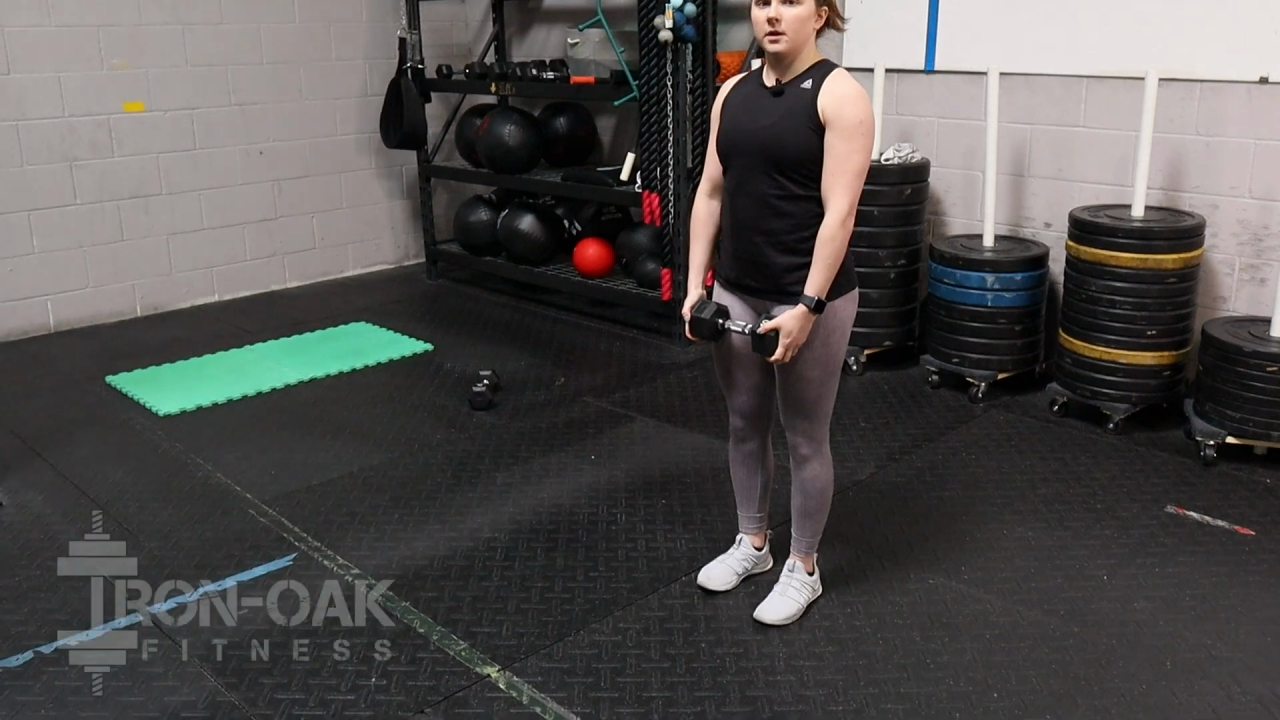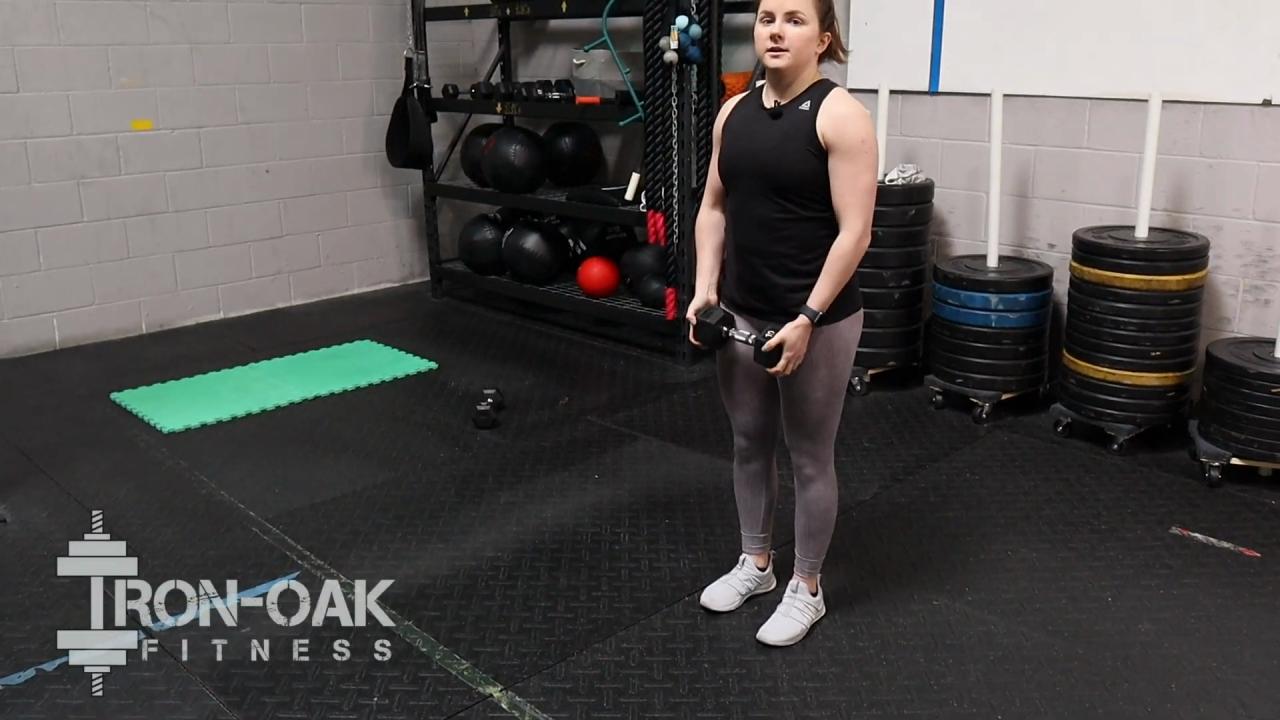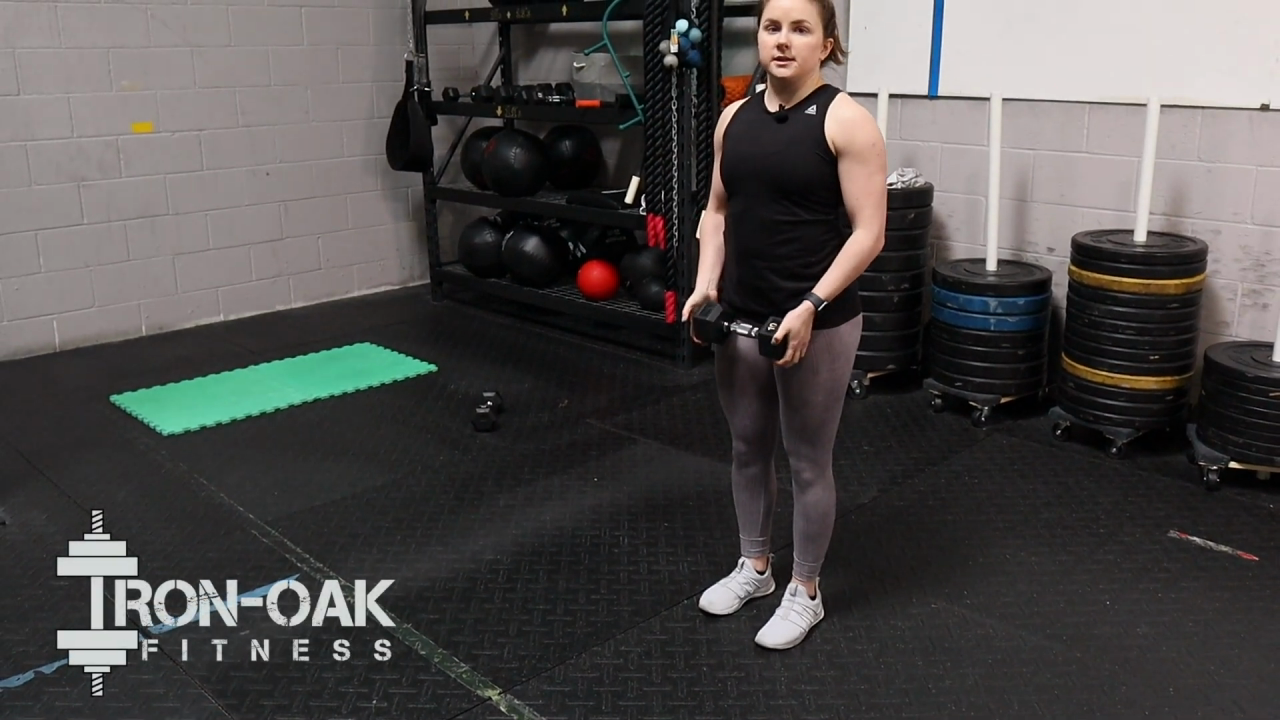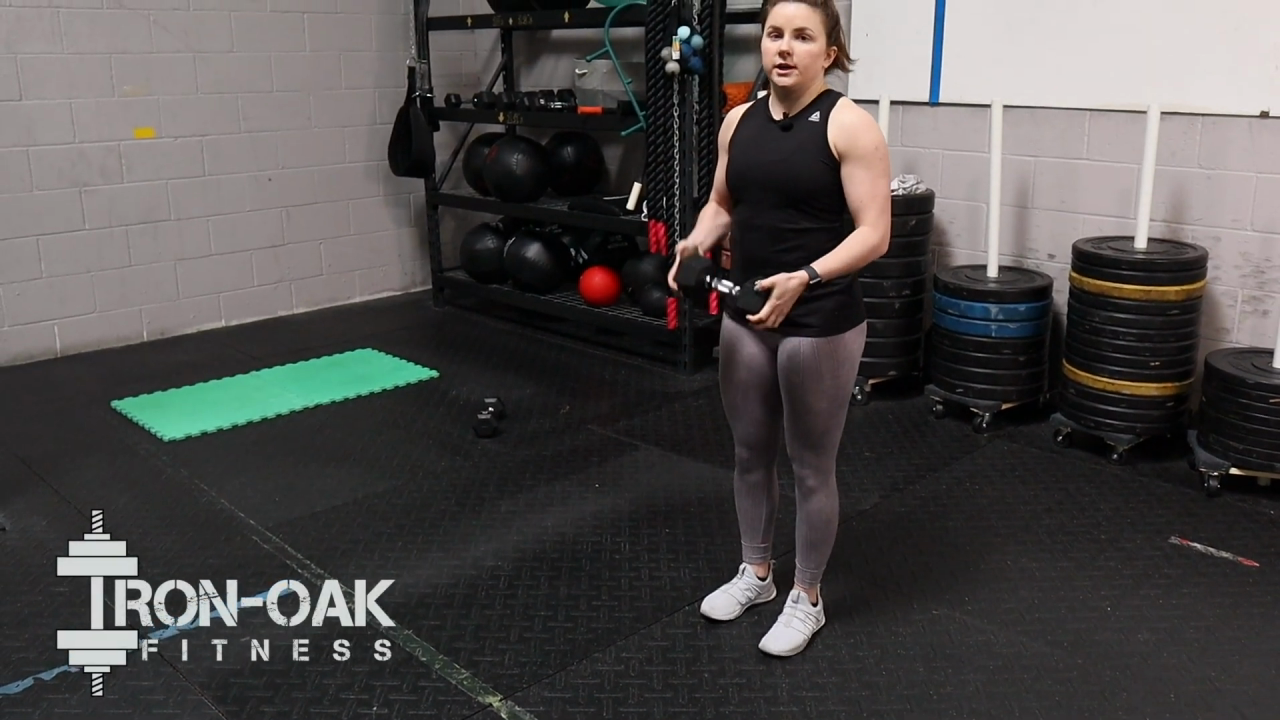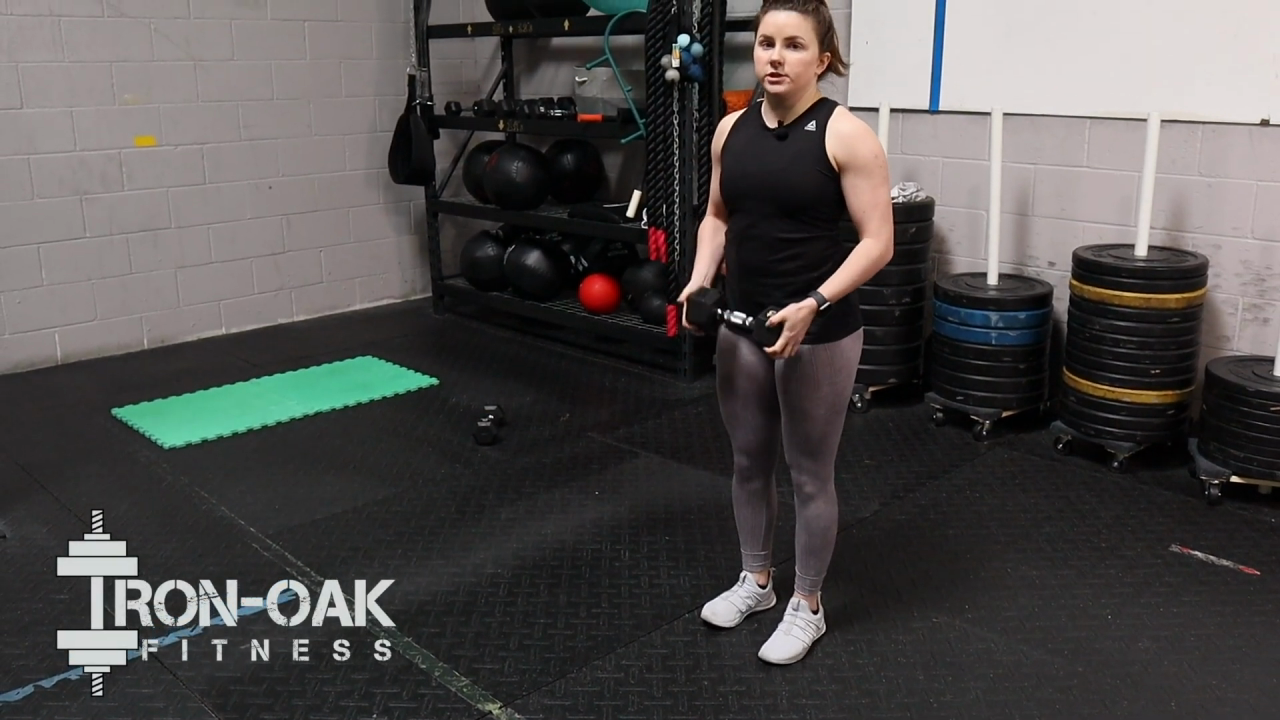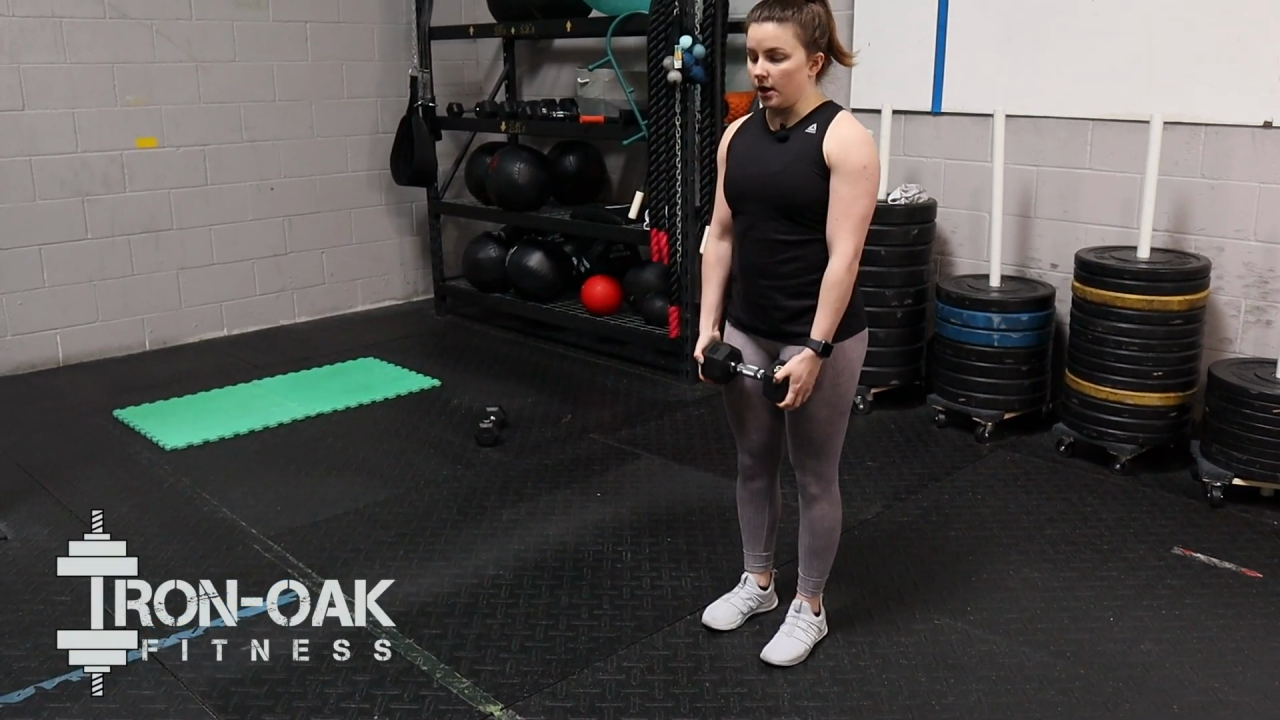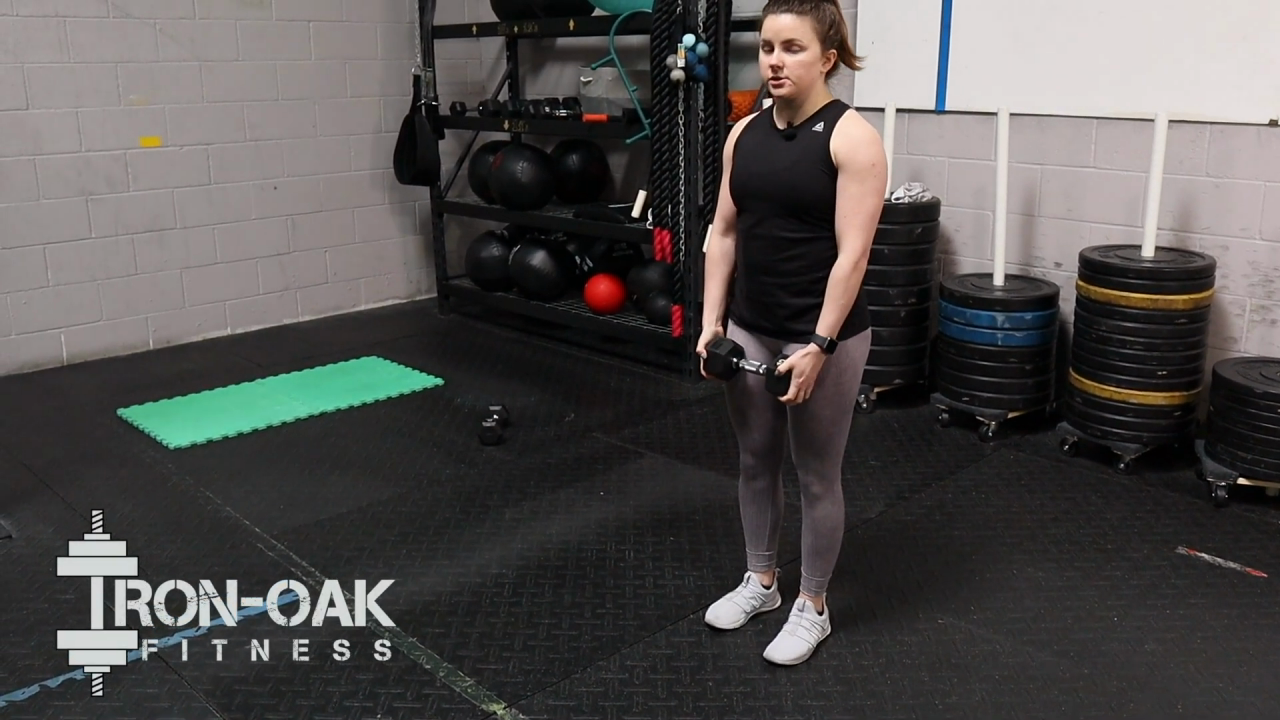
dt=0.5s
person 1, frame 1
left shoulder: (840, 94)
right shoulder: (733, 92)
left elbow: (839, 211)
right elbow: (710, 193)
left wrist: (807, 306)
right wrist: (696, 280)
left hip: (808, 296)
right hip: (737, 290)
left knee: (804, 435)
right knee: (744, 422)
left ankle: (803, 567)
right ankle: (751, 542)
person 1, frame 2
left shoulder: (839, 114)
right shoulder: (734, 111)
left elbow: (855, 231)
right elbow: (714, 208)
left wrist: (807, 319)
right wrist: (705, 287)
left hip: (817, 317)
right hip: (742, 311)
left knee: (809, 457)
right knee: (749, 443)
left ankle: (807, 588)
right ankle: (755, 562)
person 1, frame 3
left shoulder: (845, 119)
right shoulder: (735, 116)
left elbow: (869, 232)
left wrist: (812, 306)
right wrist: (706, 283)
left hip: (816, 320)
right hip: (742, 313)
left knee: (807, 460)
right knee: (747, 447)
left ankle: (806, 592)
right ankle: (753, 566)
person 1, frame 4
left shoulder: (849, 124)
right shoulder: (740, 120)
left elbow: (874, 233)
left wrist: (803, 278)
right wrist: (698, 242)
left hip: (821, 323)
right hip: (744, 316)
left knee: (810, 467)
right knee: (750, 453)
left ankle: (807, 598)
right ankle: (756, 572)
person 1, frame 5
left shoulder: (845, 135)
right shoulder: (732, 129)
left elbow: (877, 243)
left wrist: (810, 307)
right wrist: (699, 278)
left hip: (818, 333)
right hip: (743, 327)
left knee: (809, 474)
right knee: (748, 461)
left ankle: (807, 606)
right ankle: (755, 580)
person 1, frame 6
left shoulder: (845, 138)
right shoulder: (738, 135)
left elbow: (844, 255)
right elbow: (721, 236)
left wrist: (815, 351)
right wrist: (709, 324)
left hip: (819, 335)
right hip: (748, 330)
left knee: (814, 476)
right knee: (753, 462)
left ankle: (810, 608)
right ankle: (757, 581)
person 1, frame 7
left shoulder: (852, 137)
right shoulder: (745, 134)
left elbow: (852, 252)
right elbow: (724, 233)
left wrist: (818, 347)
right wrist: (711, 319)
left hip: (822, 335)
right hip: (749, 328)
left knee: (816, 475)
right knee: (754, 461)
left ankle: (812, 607)
right ankle: (760, 581)
